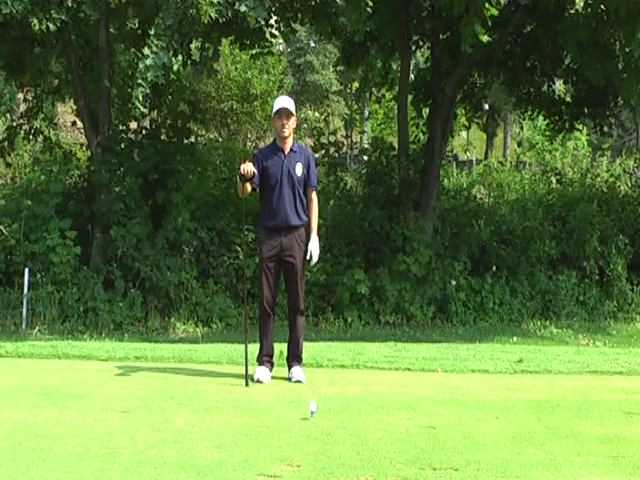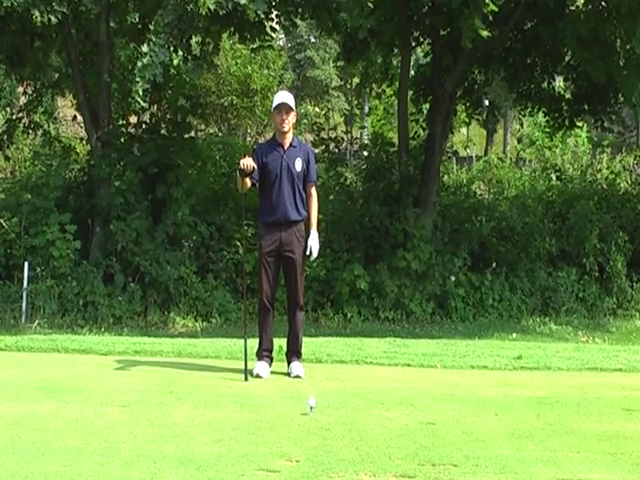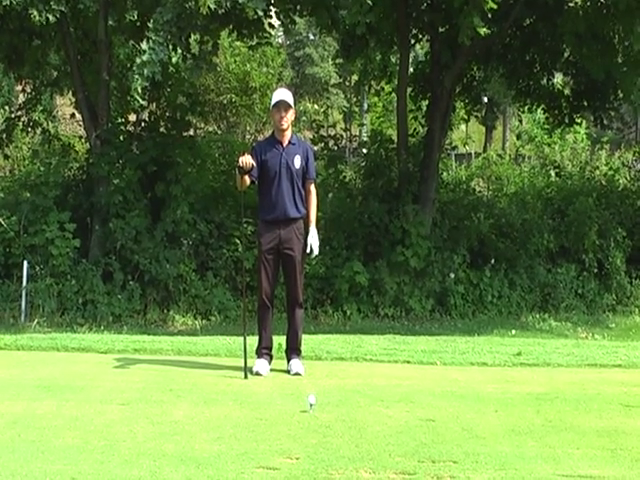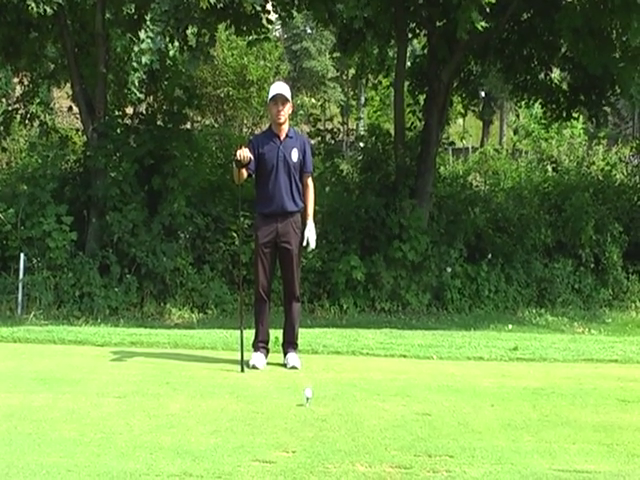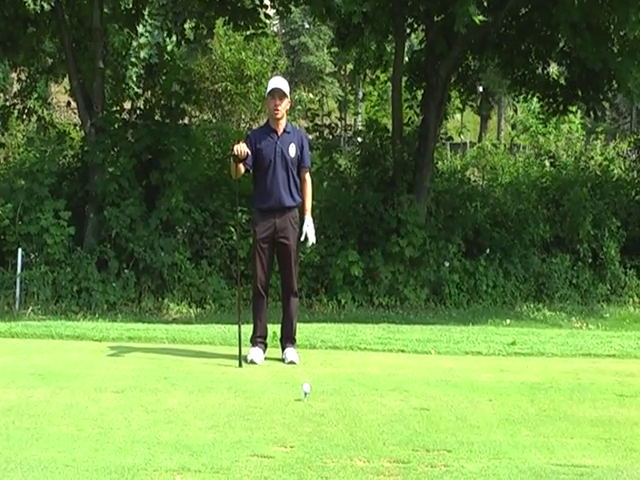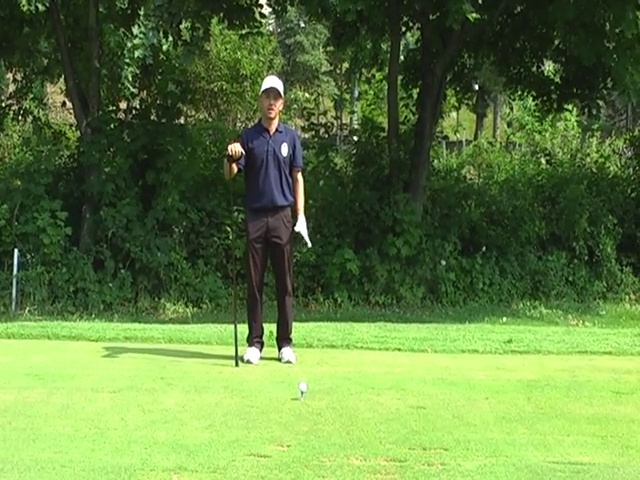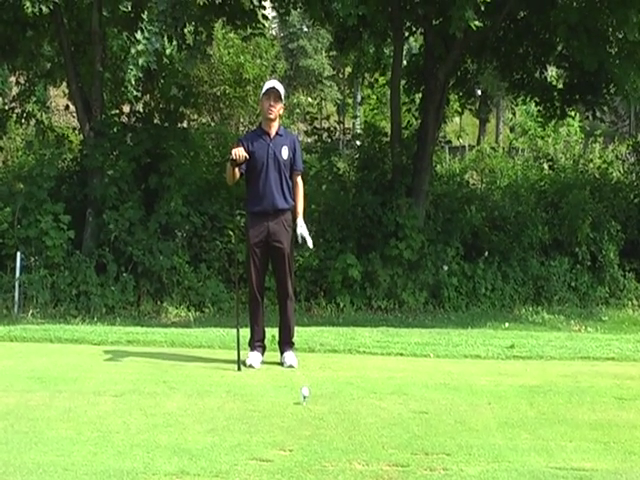
dt=0.5s
person 1, frame 1
left shoulder: (306, 156)
right shoulder: (262, 156)
left elbow: (312, 197)
right elbow: (245, 192)
left wrist: (314, 235)
right wrist: (243, 177)
left hip: (296, 235)
right hip: (269, 235)
left knee: (296, 302)
right knee: (266, 301)
left ankle: (295, 363)
right ankle: (264, 362)
person 1, frame 2
left shoulder: (305, 152)
right shoulder: (261, 151)
left elbow: (311, 193)
right elbow: (244, 188)
left wrist: (314, 231)
right wrist: (243, 172)
left hip: (295, 230)
right hip: (268, 230)
left knee: (296, 297)
right knee: (266, 296)
left ankle: (294, 357)
right ankle: (264, 356)
person 1, frame 3
left shoulder: (304, 149)
right shoulder: (260, 149)
left elbow: (310, 190)
right elbow: (243, 185)
left wrist: (313, 228)
right wrist: (242, 170)
left hip: (294, 228)
right hip: (267, 228)
left knee: (295, 294)
right knee: (265, 294)
left ankle: (294, 355)
right ankle: (263, 354)
person 1, frame 4
left shoulder: (301, 142)
right shoulder: (257, 142)
left elbow: (308, 183)
right elbow: (240, 179)
left wrist: (310, 221)
right wrist: (239, 163)
left hip: (291, 221)
right hip: (264, 221)
left knee: (292, 288)
right knee: (262, 287)
left ankle: (290, 348)
right ankle: (260, 347)
person 1, frame 5
left shoulder: (299, 138)
right shoulder: (255, 137)
left elbow: (305, 178)
right elbow: (237, 174)
left wrist: (308, 217)
right wrist: (237, 158)
left hip: (289, 216)
right hip: (262, 217)
left knee: (290, 283)
right knee: (260, 282)
left ankle: (288, 344)
right ankle: (258, 343)
person 1, frame 6
left shoulder: (291, 137)
right shoulder: (247, 136)
left elbow: (297, 177)
right elbow: (230, 174)
left wrist: (301, 216)
right wrist: (230, 157)
left hip: (282, 216)
right hip: (255, 217)
left knee: (284, 283)
right knee: (254, 283)
left ankle: (285, 343)
right ankle: (254, 342)
person 1, frame 7
left shoulder: (291, 140)
right shoulder: (248, 140)
left elbow: (297, 181)
right elbow: (231, 180)
left wrist: (300, 218)
right wrist: (233, 161)
left hip: (282, 219)
right hip: (256, 220)
left knee: (285, 286)
right knee: (255, 286)
left ankle: (287, 347)
right ankle: (256, 347)
